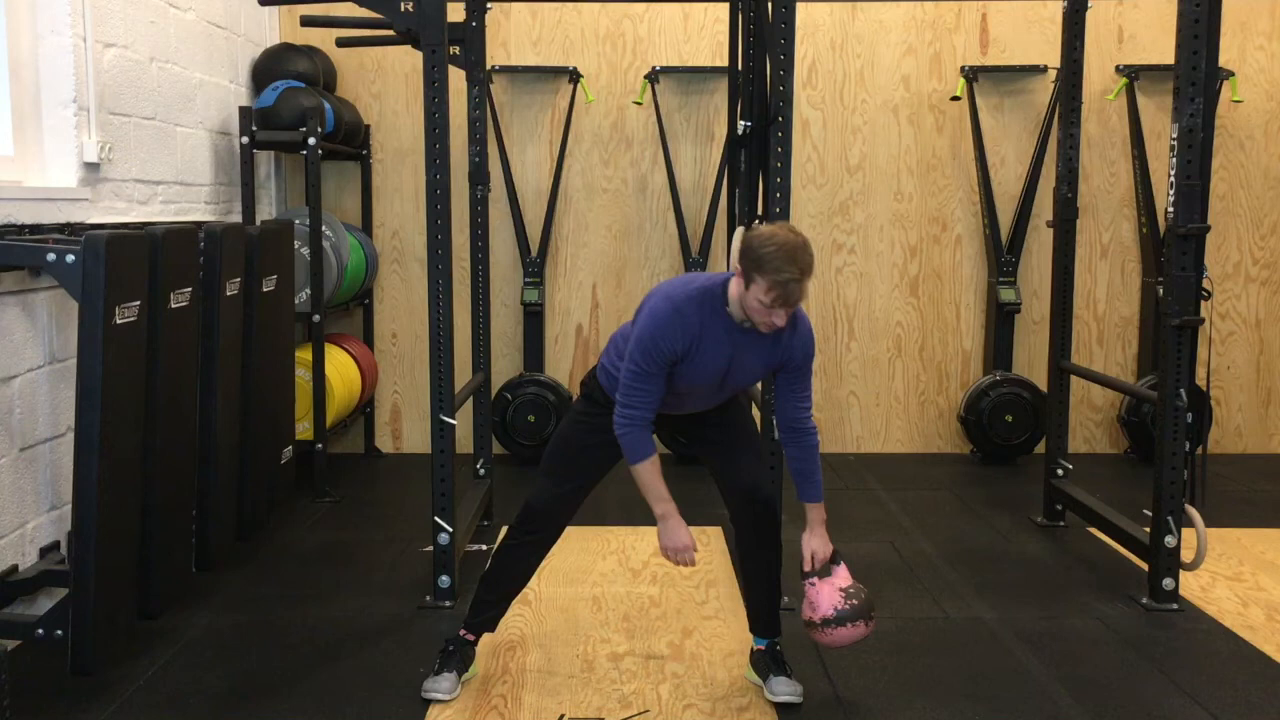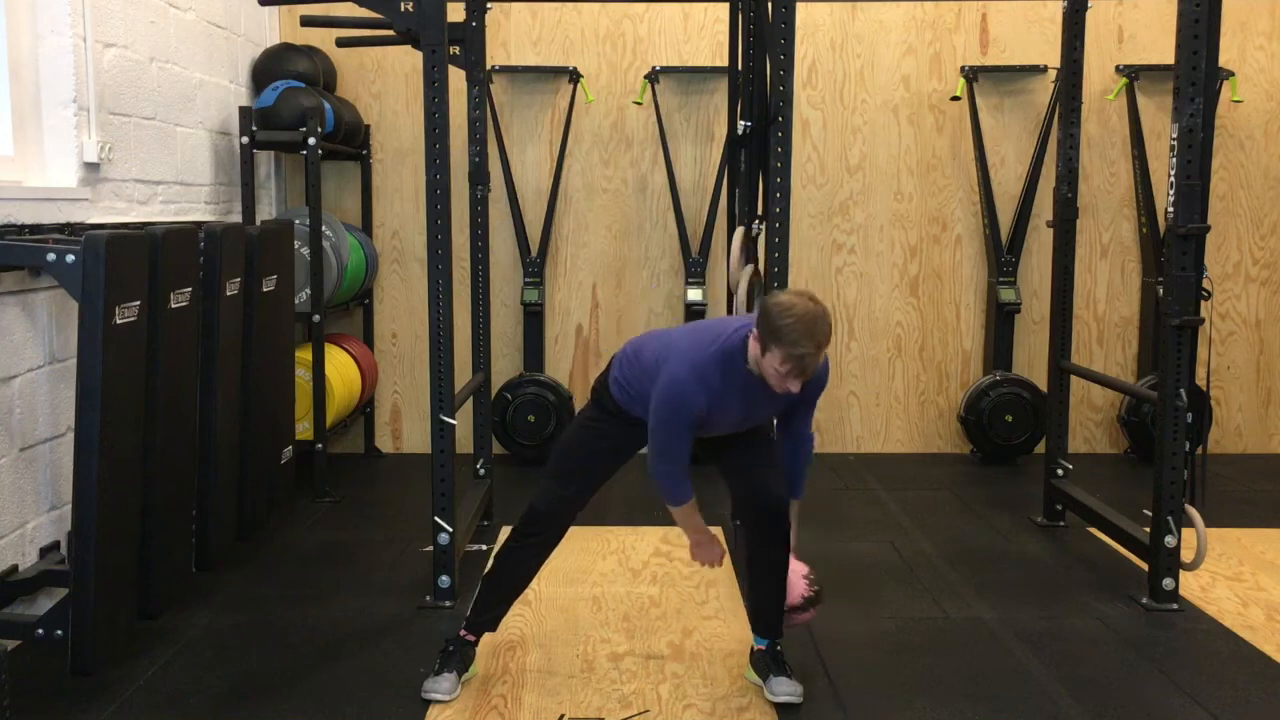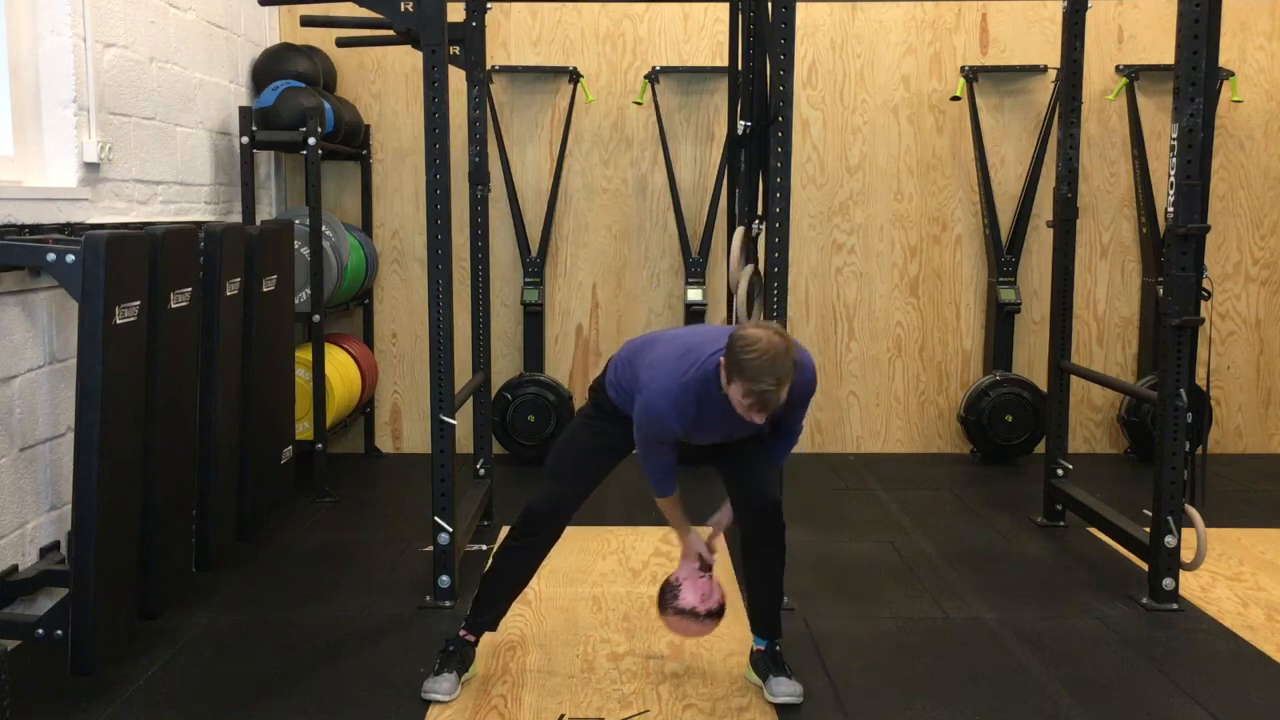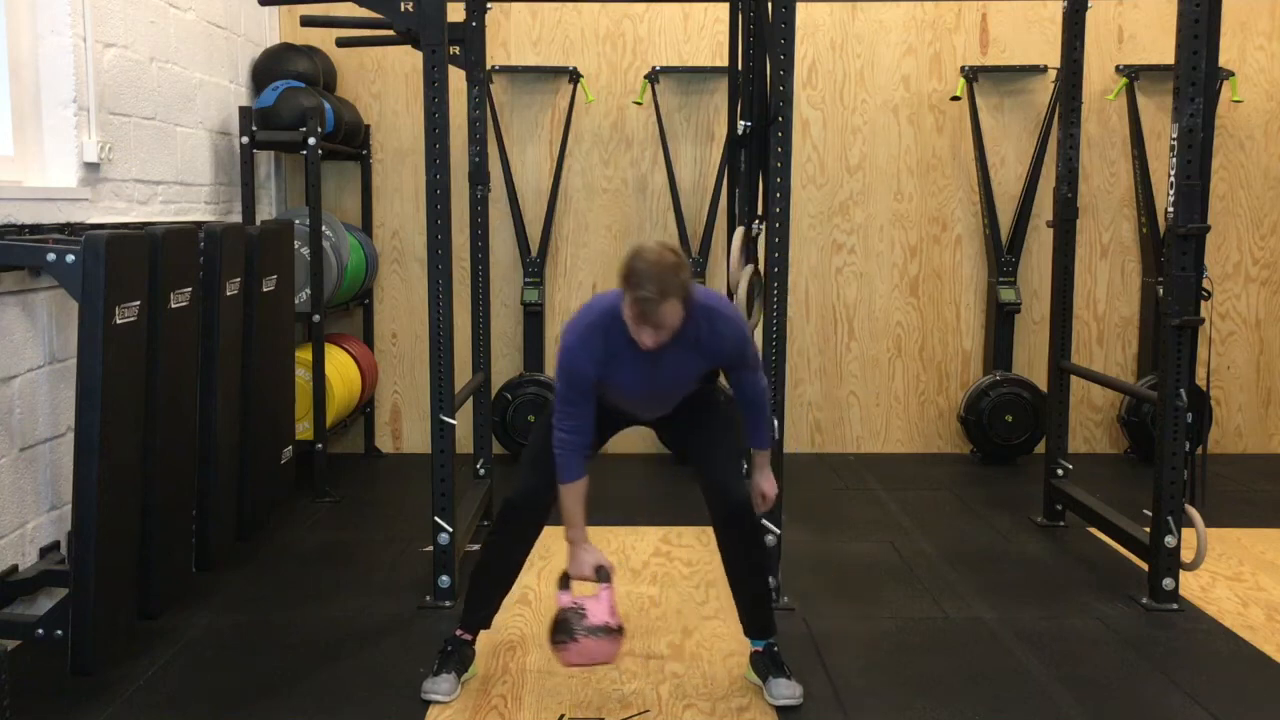
dt=0.4s
person 1, frame 1
left shoulder: (793, 332)
right shoulder: (672, 309)
left elbow: (797, 425)
right elbow: (631, 422)
left wrist: (815, 524)
right wrist: (666, 517)
left hip: (709, 406)
right hip: (616, 397)
left knee: (758, 501)
right knee: (544, 511)
left ankle: (766, 648)
right ankle: (466, 640)
person 1, frame 2
left shoulder: (809, 366)
right shoulder: (692, 369)
left elbow: (796, 436)
right elbow: (667, 469)
left wrist: (790, 518)
right wrist: (698, 538)
right hip: (628, 401)
left knee: (768, 504)
right knee: (549, 511)
left ankle: (766, 649)
right ankle: (466, 641)
person 1, frame 3
left shoulder: (798, 372)
right shoulder: (668, 392)
left elbow: (786, 433)
right elbow: (658, 470)
left wrist: (745, 492)
right wrist: (684, 534)
right hip: (624, 401)
left knee: (764, 508)
right knee: (547, 510)
left ankle: (766, 650)
right ankle: (464, 641)
person 1, frame 4
left shoulder: (719, 318)
right shoulder: (585, 335)
left elbow: (751, 388)
right elbow: (570, 441)
left wrist: (760, 466)
right wrist: (579, 542)
left hip: (688, 399)
right hip: (596, 402)
left knee: (736, 505)
right knee: (525, 503)
left ankle: (763, 649)
right ankle: (463, 641)
